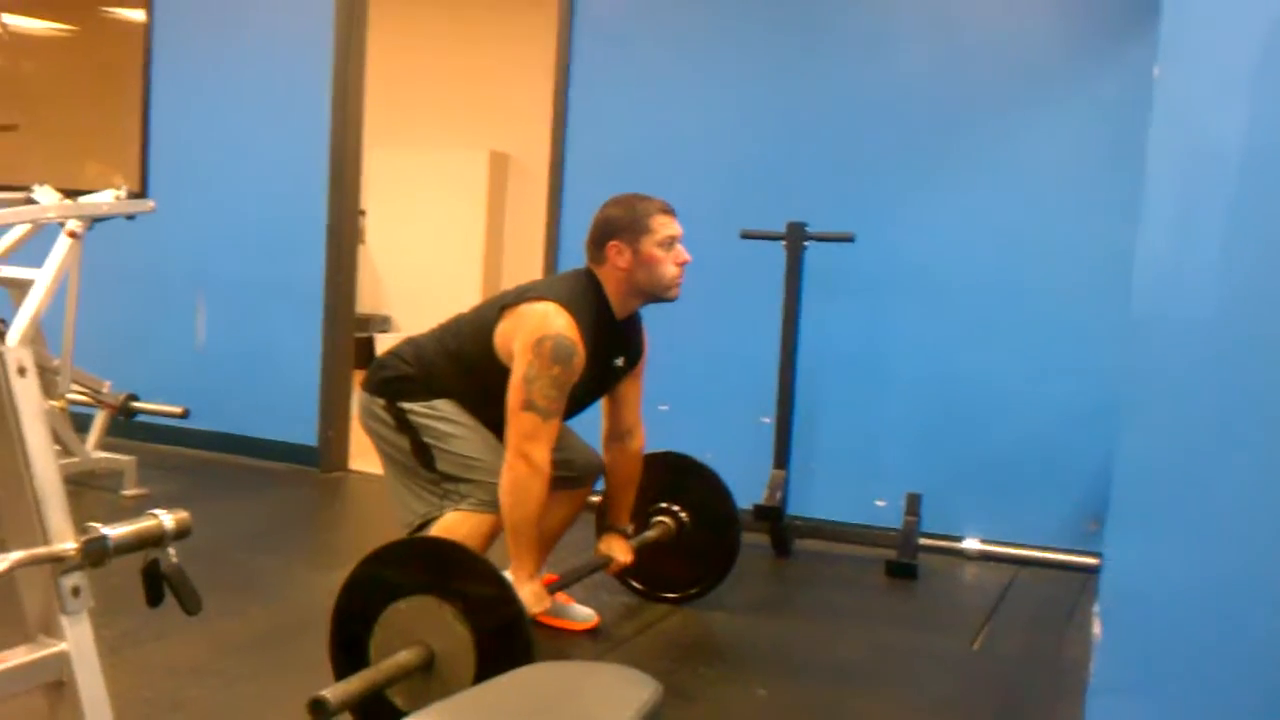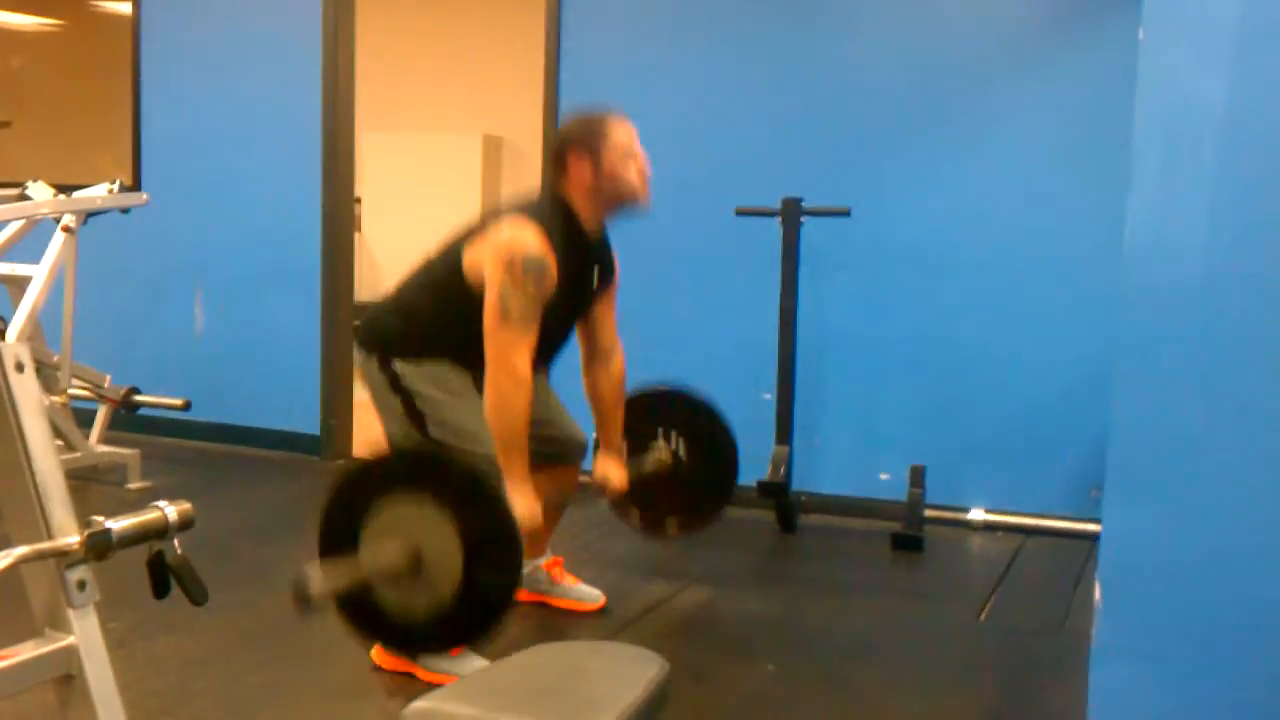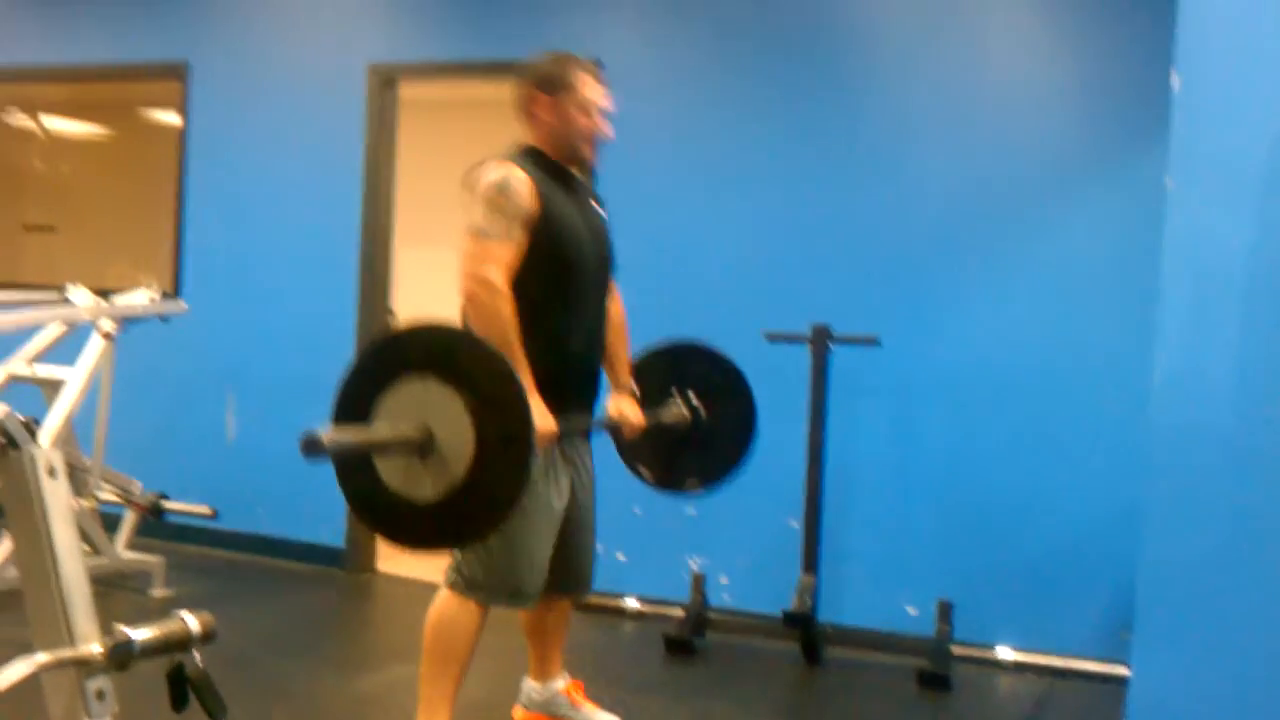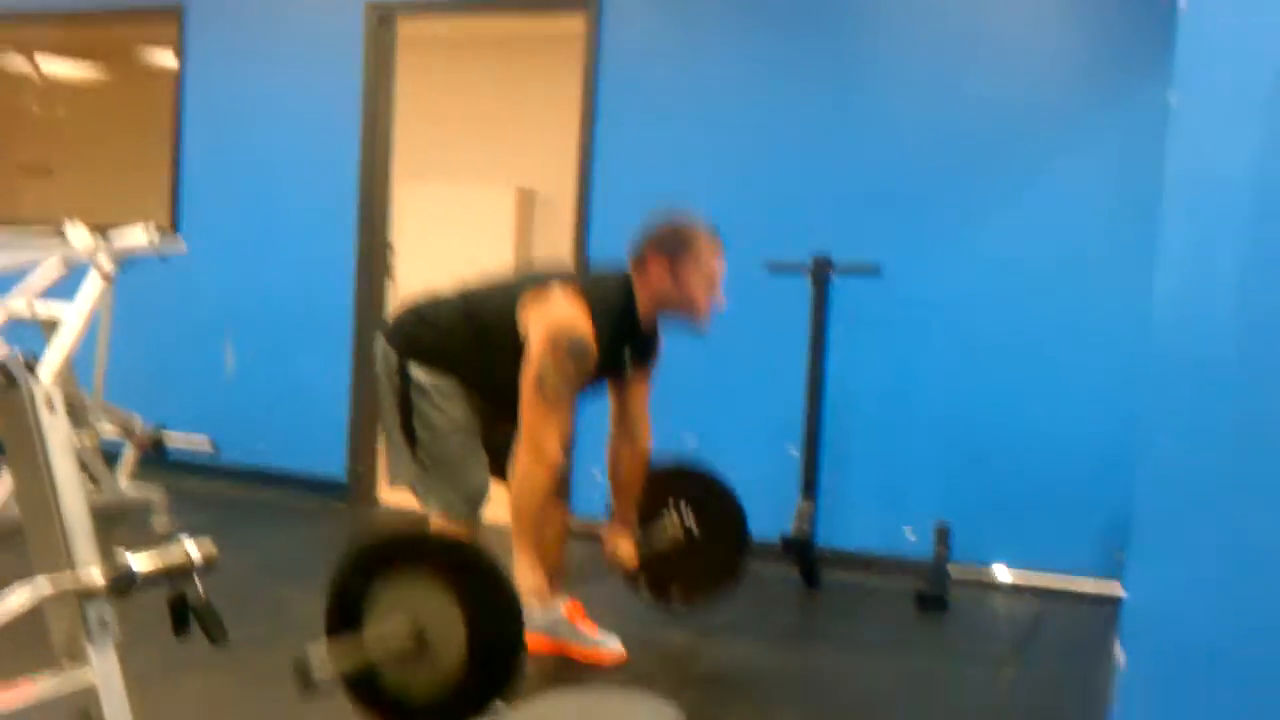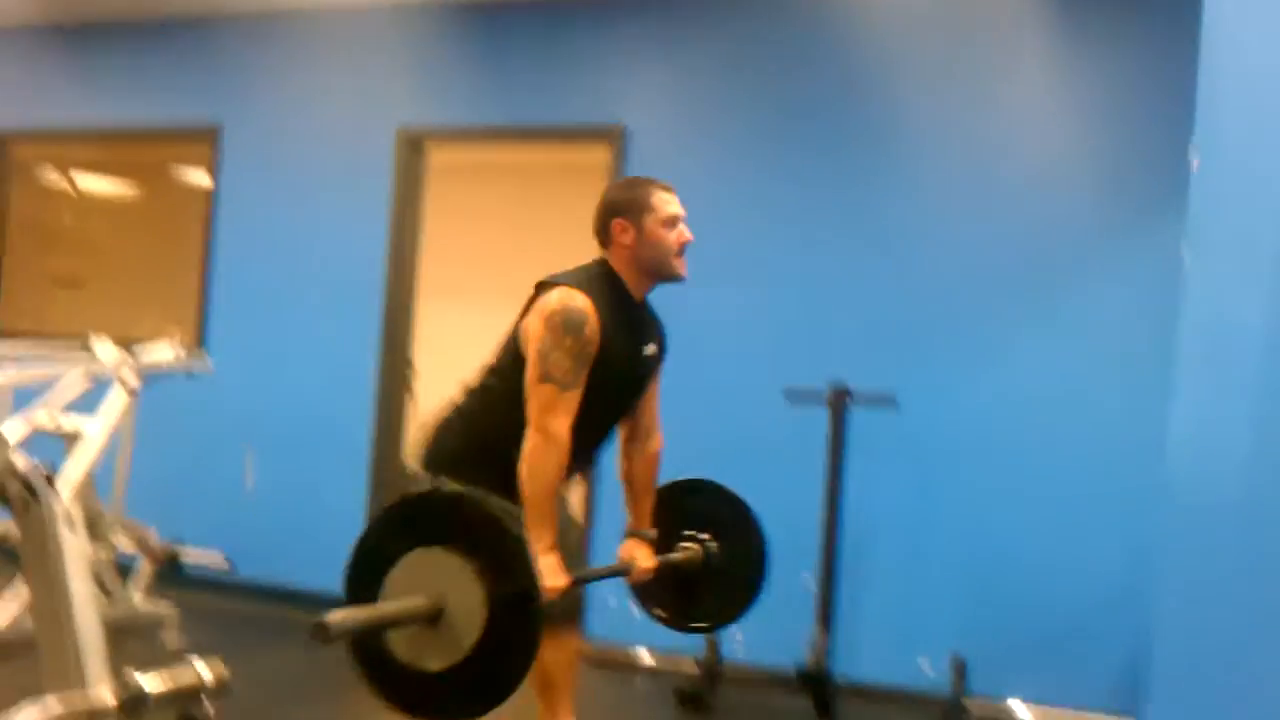
dt=1s
person 1, frame 1
left shoulder: (628, 331)
right shoulder: (556, 328)
left elbow: (625, 436)
right elbow: (525, 459)
left wrist: (617, 529)
right wrist: (523, 576)
left hip: (473, 398)
right hip: (408, 394)
left knee: (580, 468)
right knee: (488, 493)
left ankle: (525, 590)
person 1, frame 2
left shoulder: (596, 252)
right shoulder: (528, 244)
left elbow: (604, 355)
right elbow: (507, 367)
left wrist: (611, 451)
right wrist: (515, 484)
left hip: (469, 356)
right hip: (407, 356)
left knee: (564, 449)
right knee: (481, 478)
left ankle: (534, 573)
person 1, frame 3
left shoulder: (583, 197)
right shoulder: (507, 181)
left elbow: (606, 299)
right elbow: (483, 284)
left wrist: (623, 390)
right wrist: (523, 398)
left hip: (567, 417)
left knee: (564, 572)
right knee: (483, 575)
person 1, frame 4
left shoulder: (640, 333)
right shoulder: (575, 322)
left elbow: (632, 437)
right elbow: (538, 445)
left wrist: (624, 525)
right wrist: (524, 560)
left hip: (486, 374)
right hip: (425, 363)
left knee: (553, 486)
right knee: (457, 500)
left ankle: (550, 615)
person 1, frame 5
left shoulder: (647, 329)
right shoulder: (572, 309)
left elbow: (644, 438)
right elbow: (547, 432)
left wrist: (640, 532)
right wrist: (540, 550)
left hip: (529, 490)
right hip: (472, 476)
left knee: (562, 615)
